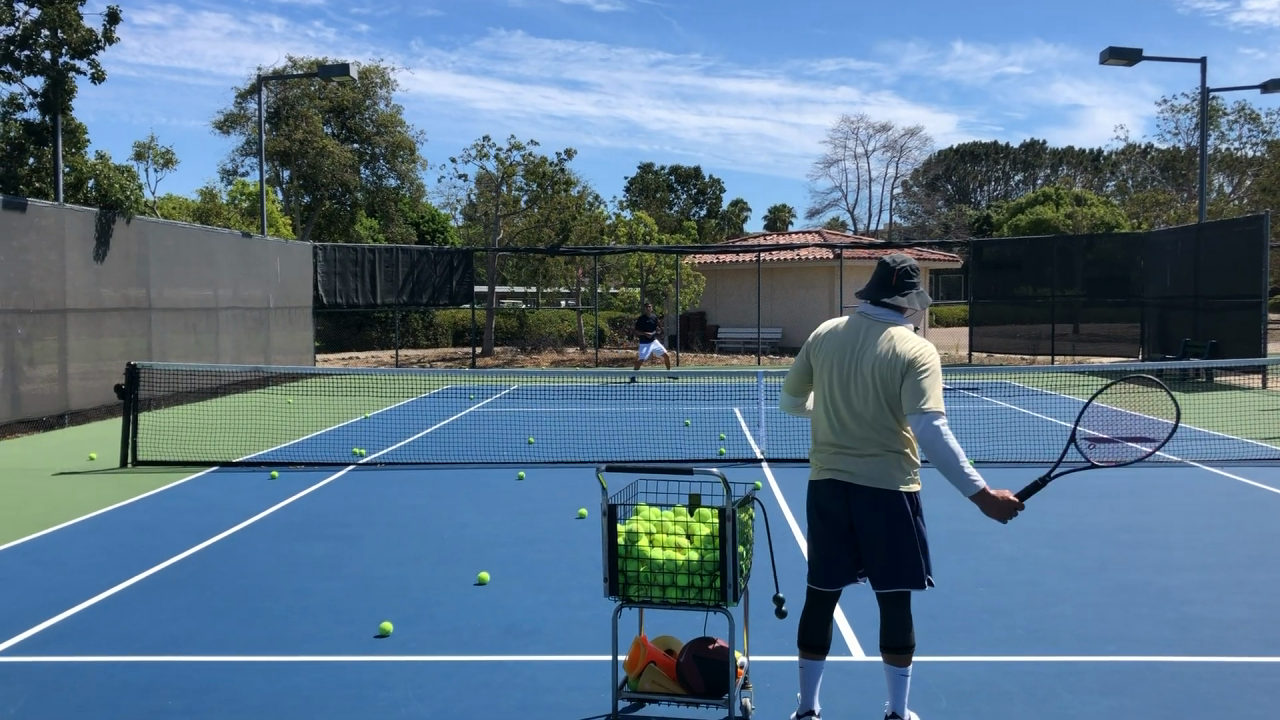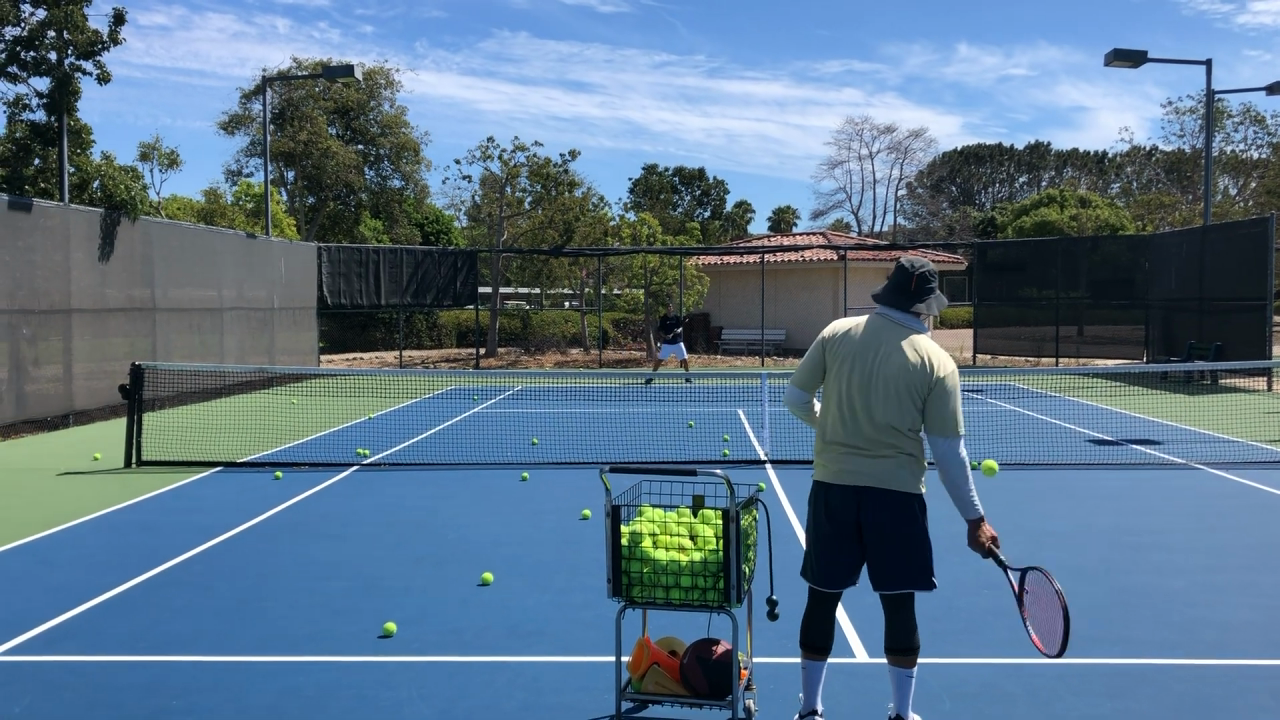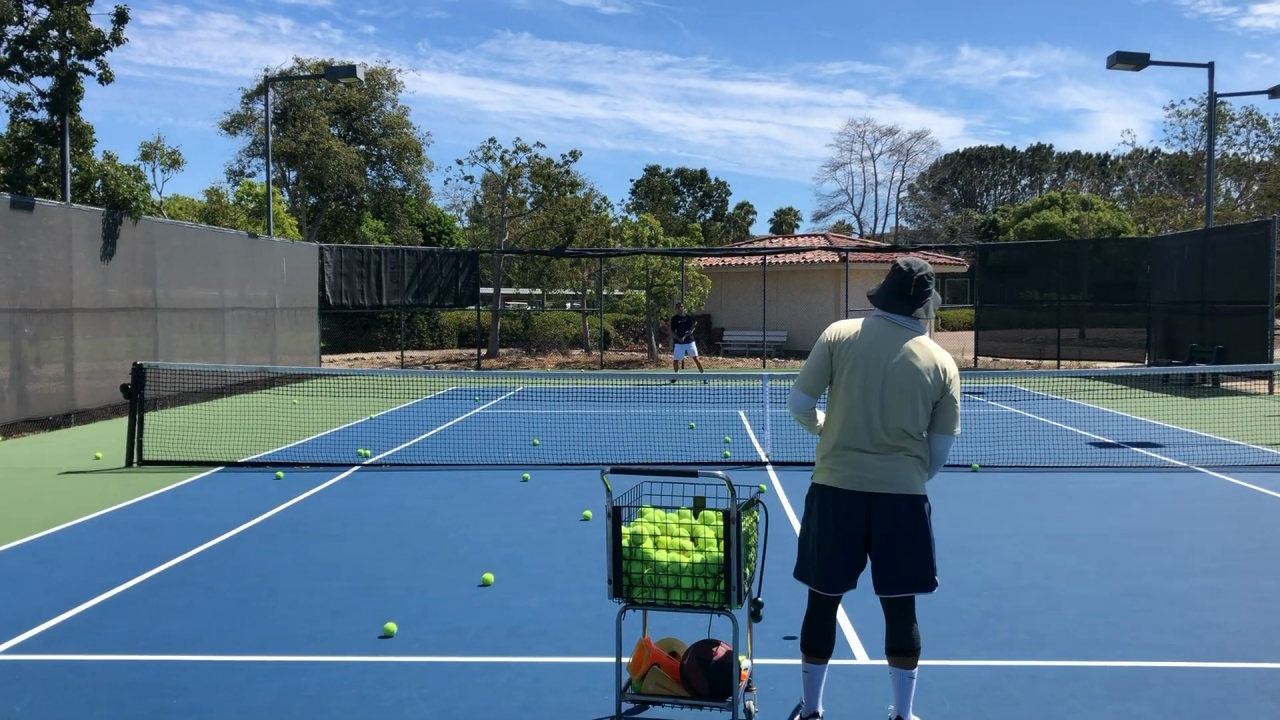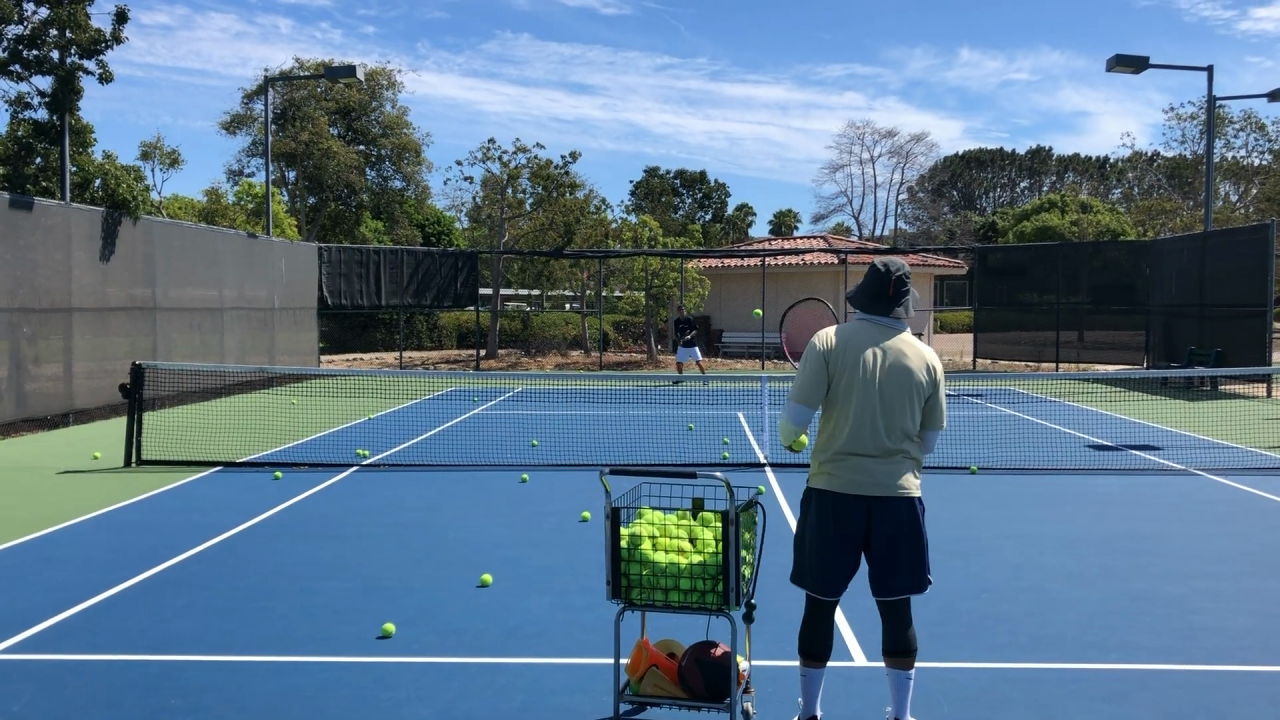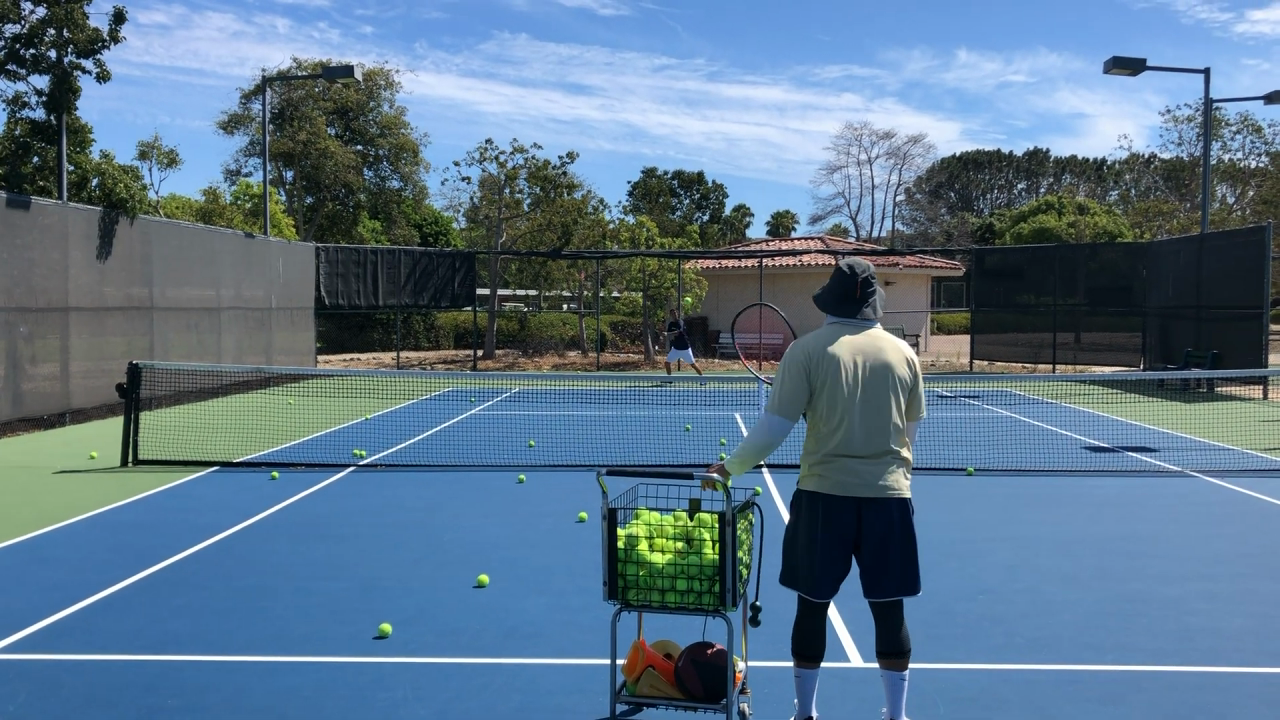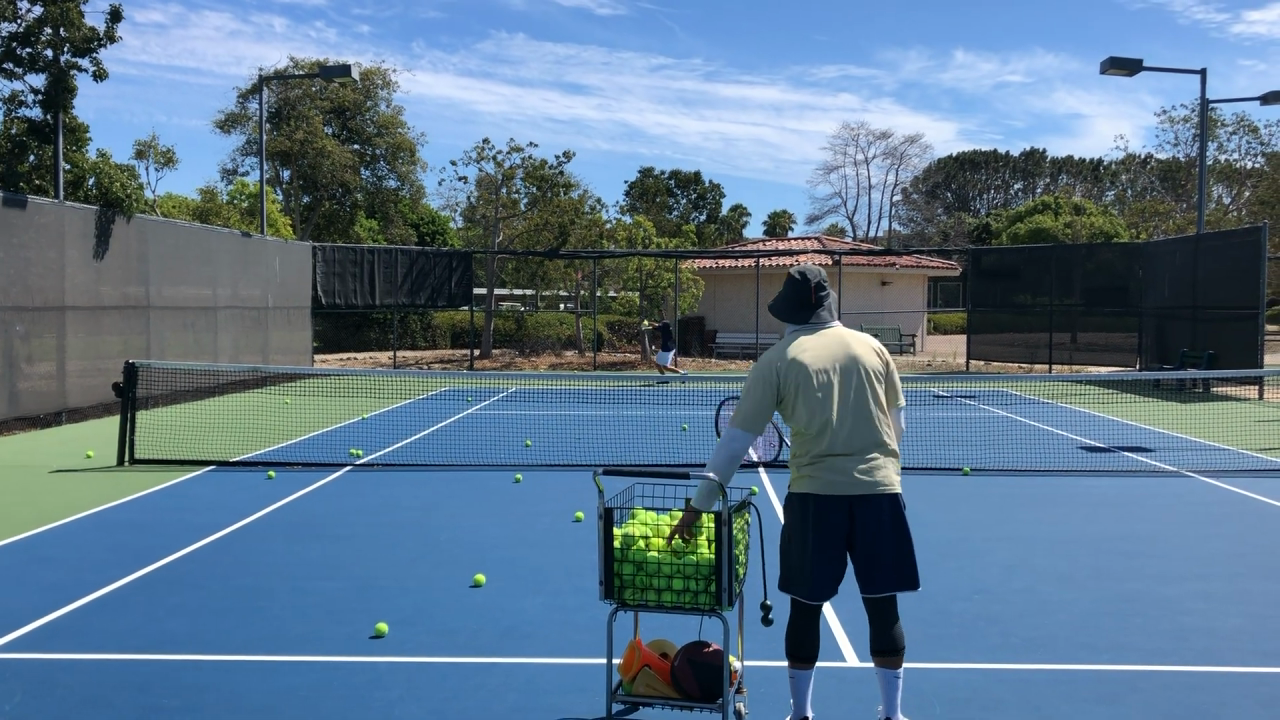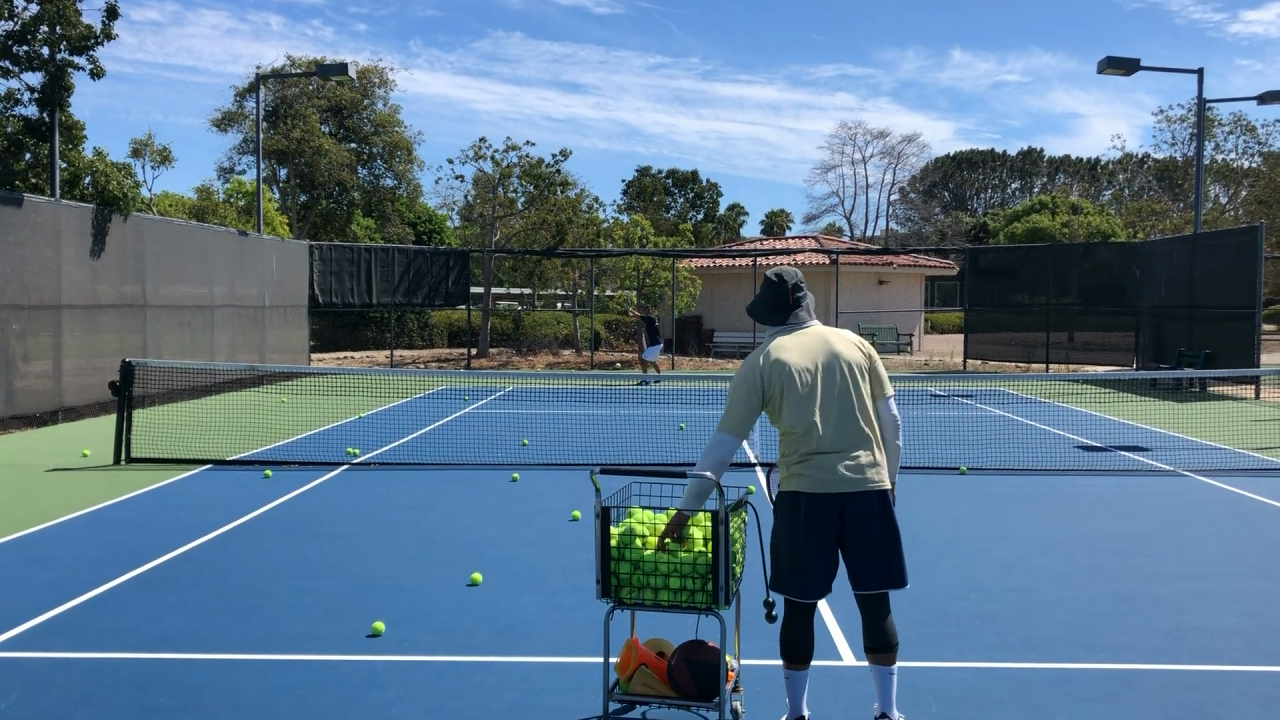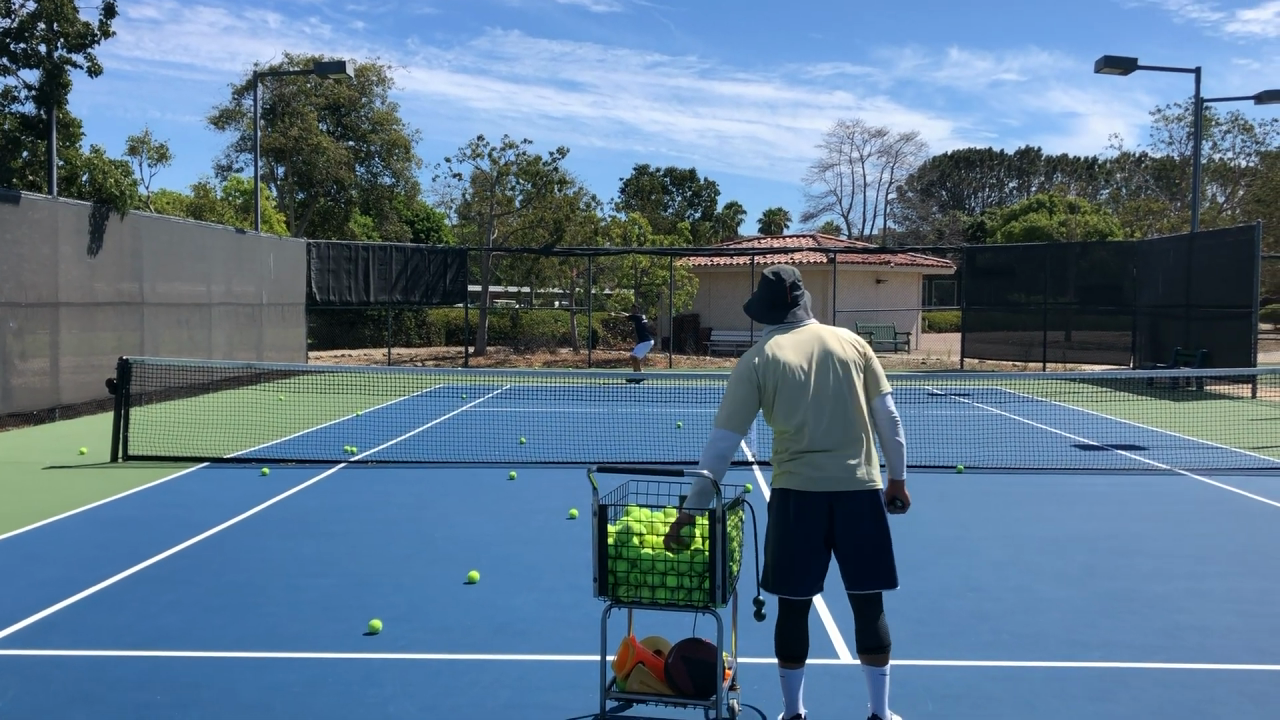
dt=0.2s
person 1, frame 1
left shoulder: (824, 333)
right shoulder: (916, 352)
left elbow: (790, 400)
right elbow: (932, 433)
right wrist: (981, 493)
left hip: (827, 484)
right hip: (887, 490)
left knee: (820, 595)
right knee: (894, 602)
person 1, frame 2
left shoulder: (839, 332)
right shoulder: (936, 360)
left elbow: (795, 397)
right elbow: (949, 451)
right wrist: (975, 517)
left hip: (833, 485)
right hip: (895, 492)
left knee: (822, 597)
right knee: (898, 605)
person 1, frame 3
left shoulder: (839, 334)
right shoulder: (940, 361)
left elbow: (798, 404)
right elbow: (940, 451)
left hip: (836, 488)
right hip: (902, 496)
left knee: (822, 602)
right knee: (900, 607)
person 1, frame 4
left shoulder: (829, 342)
right shoulder: (924, 357)
left elbow: (794, 417)
right elbow: (929, 437)
left wrist: (789, 440)
left hip: (833, 494)
right hip: (897, 496)
left knee: (820, 606)
right knee: (895, 610)
person 1, frame 5
left shoulder: (808, 349)
right shoulder: (902, 352)
left elbow: (774, 427)
right elbow: (910, 428)
left wrist: (731, 466)
left hip: (824, 495)
right hip: (887, 497)
left knee: (812, 608)
right knee: (888, 611)
person 1, frame 6
left shoulder: (776, 361)
right shoulder: (871, 346)
left elbow: (735, 443)
right elbow: (898, 425)
left wrist: (697, 506)
left hip: (815, 497)
right hip: (880, 494)
left knee: (806, 608)
right knee: (883, 608)
person 1, frame 7
left shoulder: (760, 363)
right shoulder: (854, 343)
left elbow: (722, 446)
right elbow: (890, 419)
left wrist: (686, 510)
right wrist: (888, 476)
left hip: (805, 494)
right hip: (869, 489)
left knee: (800, 608)
right knee: (876, 604)
person 1, frame 8
left shoulder: (756, 362)
right shoulder: (851, 342)
left elbow: (721, 444)
right elbow: (888, 417)
left wrist: (689, 510)
right wrist: (897, 478)
left hip: (798, 493)
right hip: (861, 489)
left knee: (794, 607)
right knee: (868, 604)
